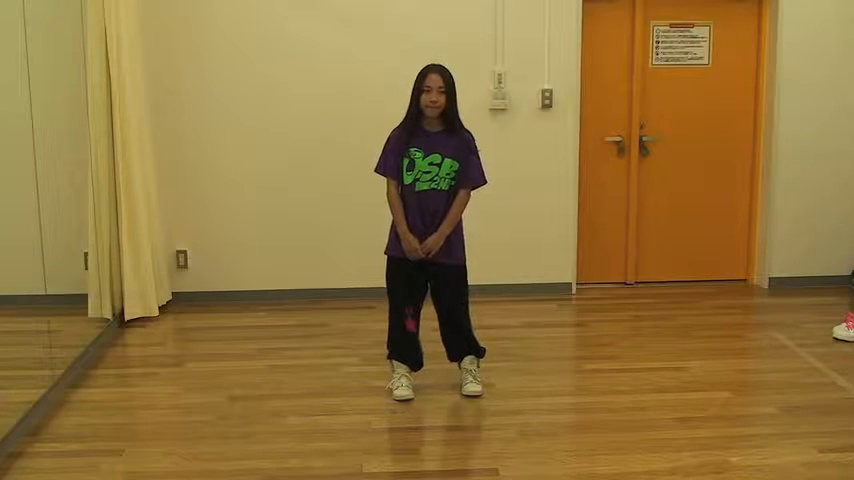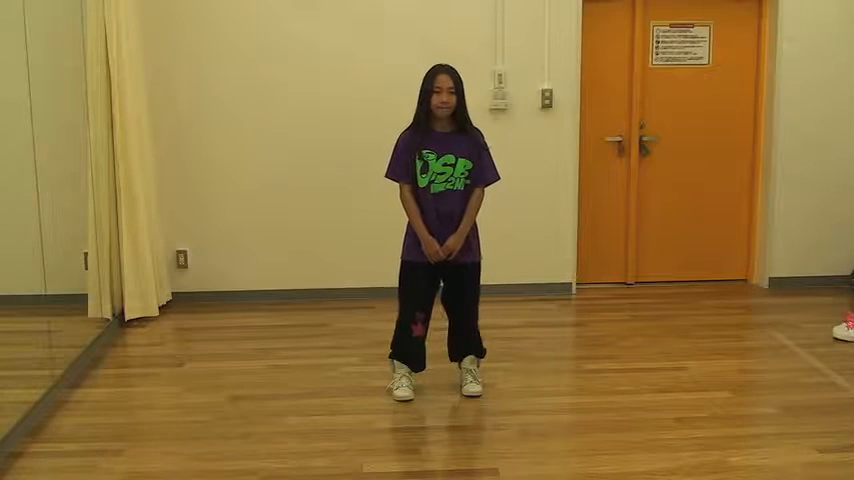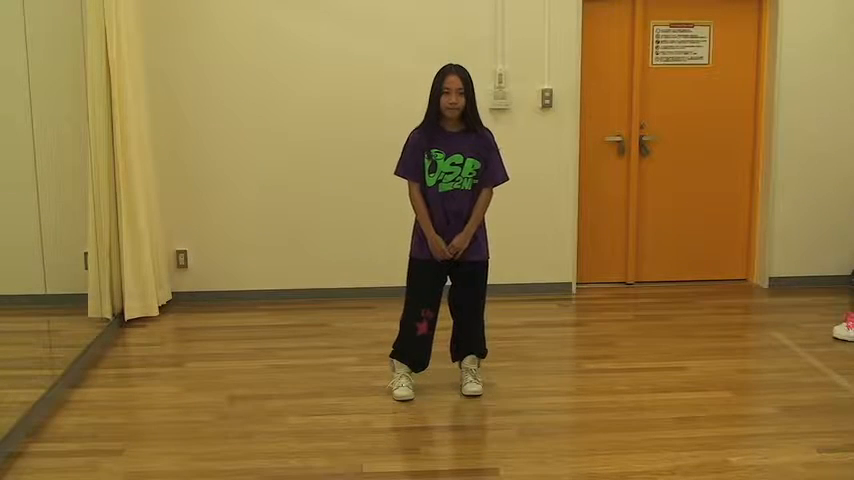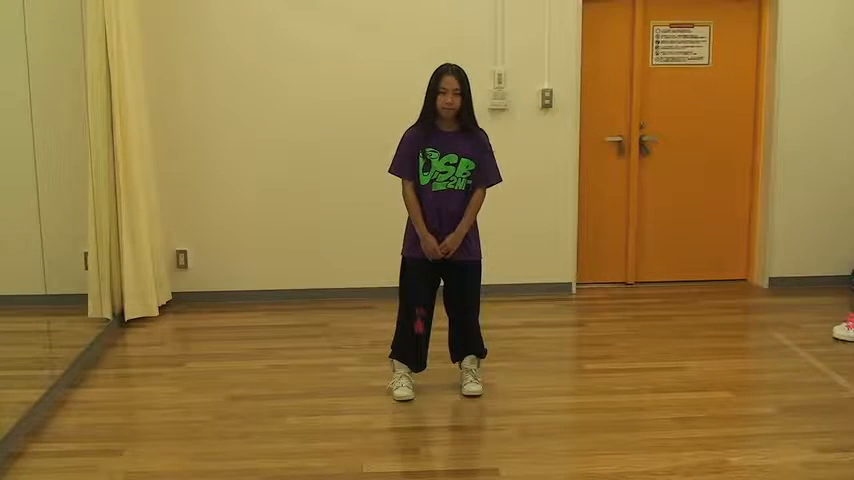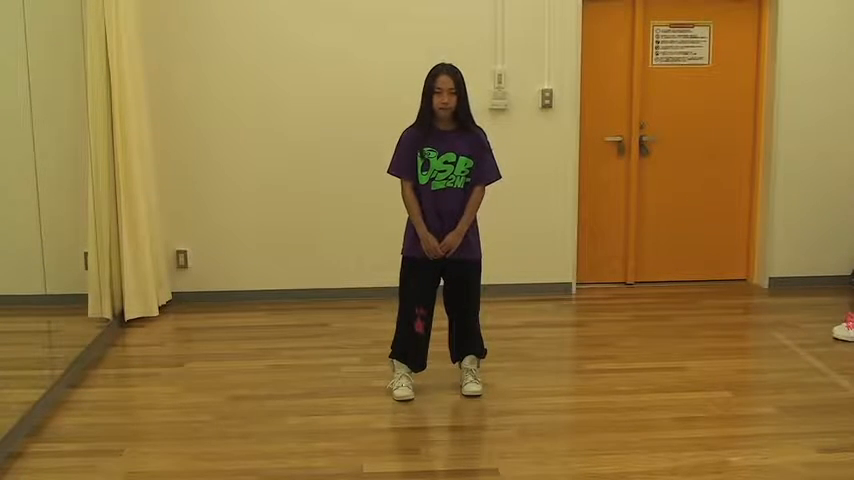
dt=1s
person 1, frame 1
left shoulder: (462, 141)
right shoulder: (402, 137)
left elbow: (464, 192)
right elbow: (392, 187)
left wrist: (440, 236)
right wrist: (404, 234)
left hip: (446, 242)
right hip: (405, 241)
left knee: (454, 306)
right knee: (404, 307)
left ankle: (469, 364)
right ankle: (402, 368)
person 1, frame 2
left shoulder: (472, 139)
right shoulder: (411, 139)
left elbow: (478, 191)
right elbow: (406, 191)
left wrist: (459, 236)
right wrist: (425, 238)
left hip: (463, 243)
right hip: (421, 243)
left knee: (464, 307)
right knee: (414, 309)
left ankle: (469, 365)
right ankle: (402, 369)
person 1, frame 3
left shoulder: (482, 140)
right shoulder: (421, 138)
left elbow: (487, 190)
right elbow: (415, 190)
left wrist: (466, 235)
right wrist: (432, 236)
left hip: (470, 242)
right hip: (428, 241)
left knee: (469, 307)
right knee: (420, 307)
left ankle: (469, 366)
right ankle: (402, 369)
person 1, frame 4
left shoulder: (476, 140)
right shoulder: (416, 137)
left elbow: (480, 191)
right elbow: (408, 188)
left wrist: (458, 235)
right wrist: (424, 235)
left hip: (463, 242)
right hip: (421, 242)
left knee: (464, 307)
right knee: (414, 308)
left ankle: (469, 367)
right ankle: (402, 370)
person 1, frame 5
left shoulder: (474, 138)
right shoulder: (414, 137)
left elbow: (479, 189)
right elbow: (407, 188)
left wrist: (458, 233)
right wrist: (424, 234)
left hip: (463, 241)
right hip: (421, 240)
left knee: (464, 306)
right knee: (414, 307)
left ankle: (469, 367)
right ankle: (403, 370)
